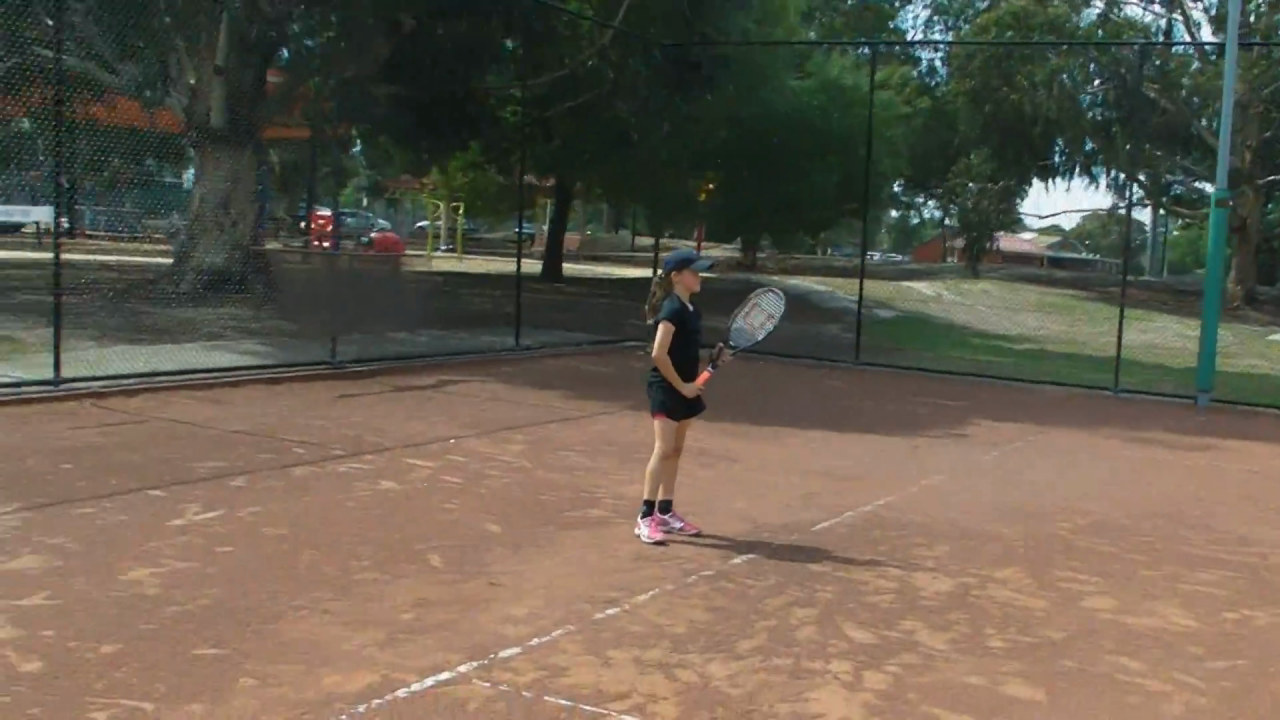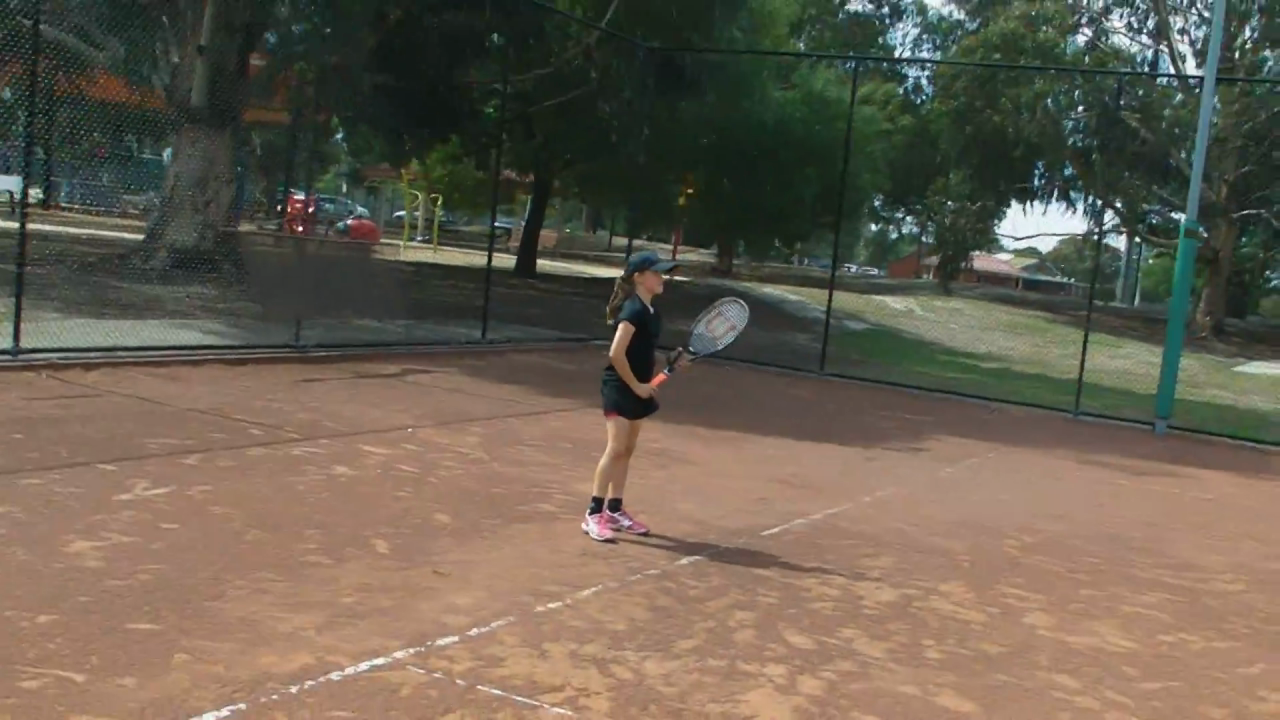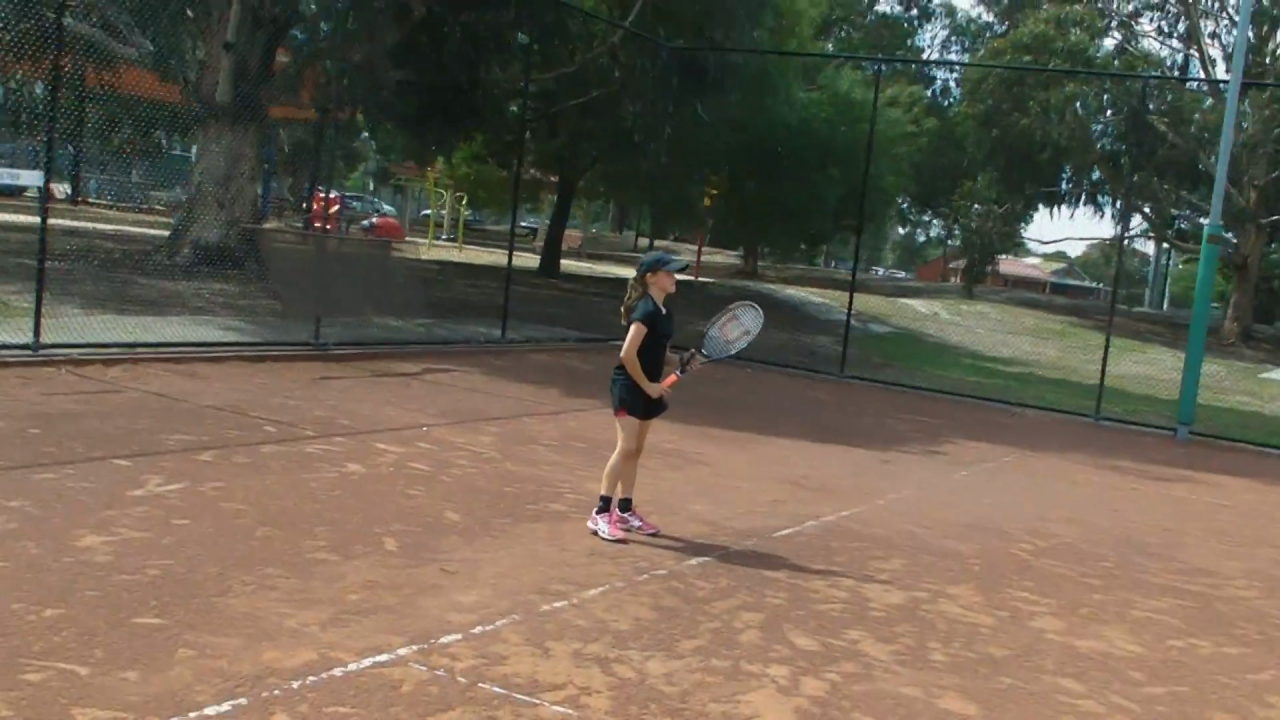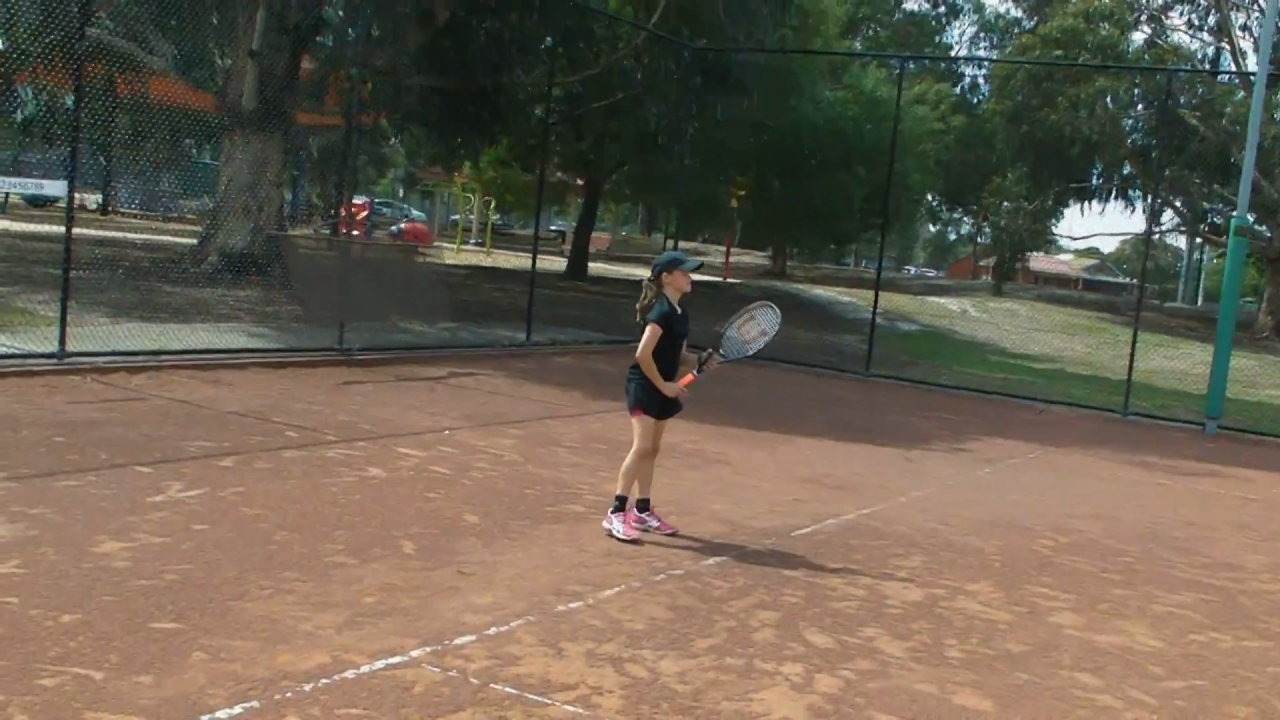
dt=0.1s
person 1, frame 1
left shoulder: (692, 310)
right shoulder: (671, 309)
right elbow: (658, 354)
right wrist: (680, 385)
left hip: (683, 390)
right hip: (666, 388)
left knee: (675, 451)
right knee: (663, 450)
left ankle: (665, 513)
right ankle: (646, 517)
person 1, frame 2
left shoulder: (653, 314)
right shoulder: (632, 310)
right elbow: (616, 354)
left wrist: (671, 360)
right wrist: (635, 385)
left hip: (637, 390)
right hip: (620, 387)
left knee: (627, 450)
right knee: (616, 448)
left ankle: (614, 511)
right ankle: (594, 514)
person 1, frame 3
left shoulder: (666, 314)
right shoulder: (646, 311)
right elbow: (627, 354)
left wrist: (684, 361)
right wrist: (647, 385)
left hip: (647, 390)
right hip: (629, 386)
left knee: (635, 450)
right knee: (625, 448)
left ankle: (624, 511)
right ankle: (601, 513)
person 1, frame 4
left shoulder: (682, 314)
right shoulder: (661, 312)
right elbow: (643, 354)
left wrist: (702, 360)
right wrist: (662, 384)
left hip: (662, 389)
right hip: (644, 385)
left knee: (652, 450)
right knee: (641, 447)
left ankle: (642, 511)
right ankle: (617, 513)
